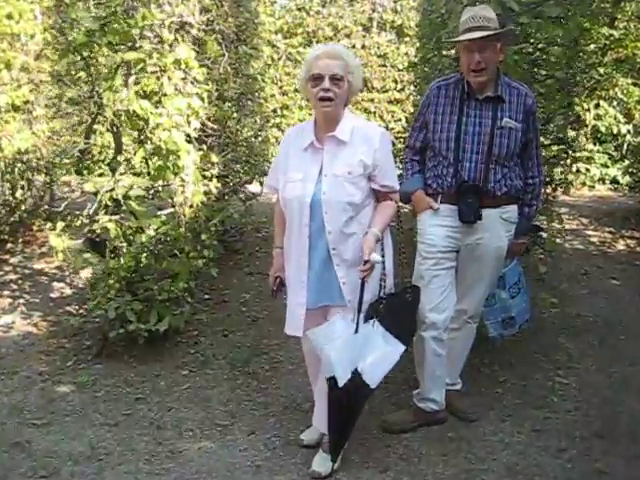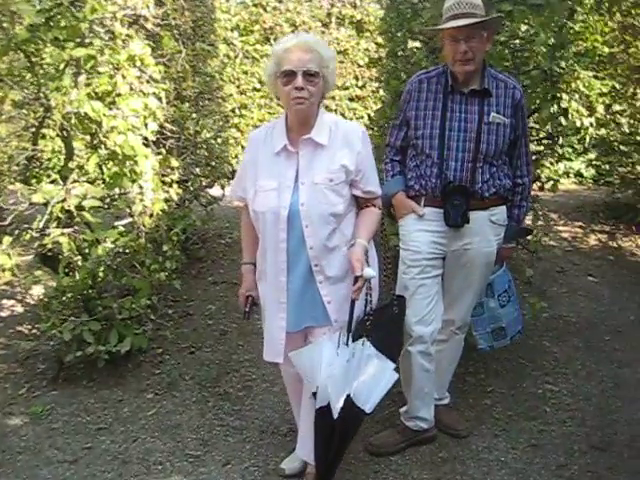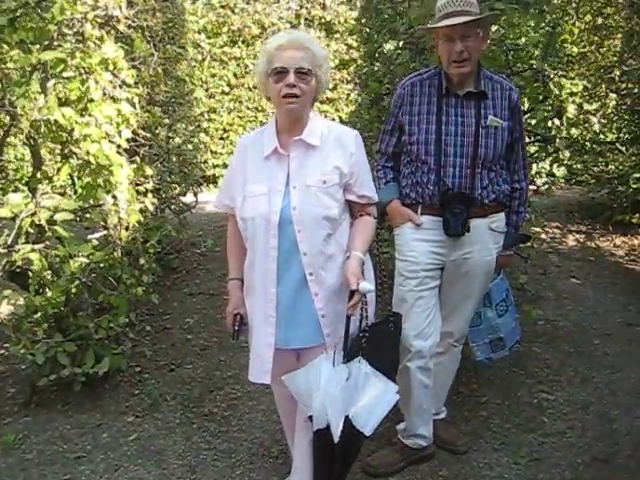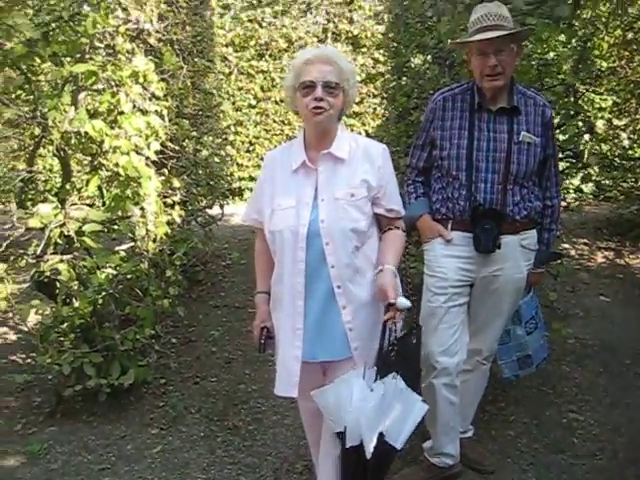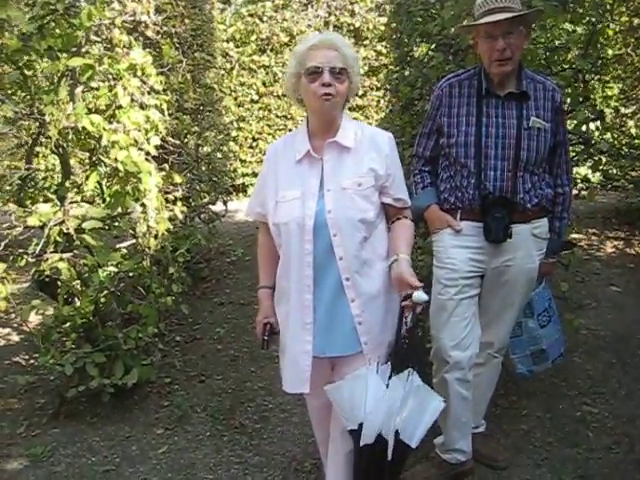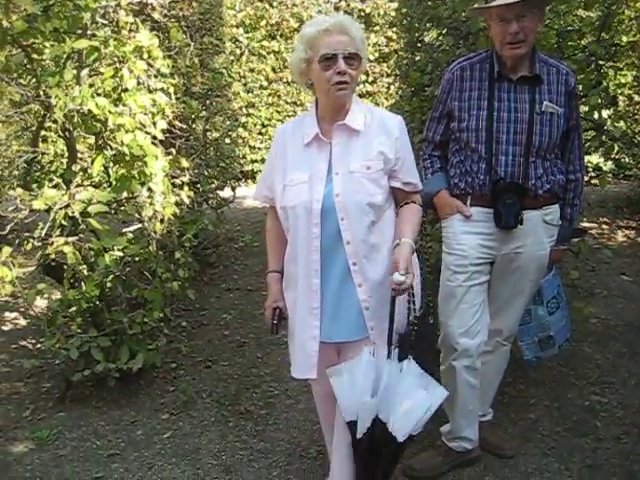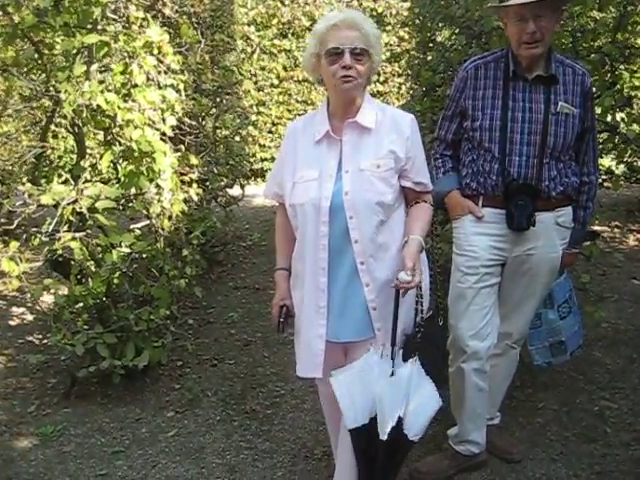
dt=0.5s
person 1, frame 1
left shoulder: (522, 100)
right shoulder: (437, 93)
left elbow: (531, 170)
right elbow: (413, 150)
left wrist: (522, 227)
right wrist: (414, 190)
left hip: (494, 220)
right hip: (441, 214)
left knee: (468, 310)
right knee: (432, 313)
left ankle: (450, 385)
right ankle: (429, 401)
person 1, frame 2
left shoulder: (509, 93)
right shoulder: (419, 87)
left elbow: (520, 168)
right elbow: (393, 149)
left wrist: (510, 230)
right wrist: (395, 193)
left hip: (481, 222)
right hip: (424, 218)
left knee: (455, 321)
right knee: (419, 325)
left ankle: (438, 399)
right ankle: (418, 418)
person 1, frame 3
left shoulder: (505, 95)
right shoulder: (411, 90)
left elbow: (517, 172)
right elbow: (385, 157)
left wrist: (510, 236)
right wrist: (390, 201)
left hip: (480, 231)
right hip: (421, 226)
left knee: (452, 333)
right knee: (417, 338)
left ankle: (434, 414)
right ankle: (416, 435)
person 1, frame 4
left shoulder: (538, 111)
right shoulder: (443, 104)
left elbow: (549, 189)
right elbow: (415, 171)
left wrist: (540, 256)
right wrist: (420, 216)
left hip: (512, 248)
right hip: (451, 242)
left knee: (480, 351)
right knee: (442, 356)
left ankle: (460, 433)
person 1, frame 5
left shoulder: (548, 95)
right shoulder: (449, 92)
left elbow: (560, 175)
right elbow: (421, 161)
left wrist: (552, 244)
right wrist: (428, 208)
left hip: (522, 237)
right hip: (460, 233)
left knee: (493, 343)
right knee: (453, 350)
left ankle: (473, 427)
person 1, frame 6
left shoulder: (561, 80)
right shoulder: (460, 74)
left elbow: (572, 162)
right elbow: (431, 145)
left wrist: (563, 232)
right wrist: (438, 193)
left hip: (534, 223)
right hip: (470, 218)
left knee: (501, 331)
right knee: (462, 337)
left ankle: (479, 417)
right ankle: (460, 438)
person 1, frame 7
left shoulder: (577, 81)
right shoulder: (475, 74)
left elbow: (586, 165)
right elbow: (443, 145)
left wrist: (575, 235)
right wrist: (449, 193)
left hip: (546, 225)
right hip: (482, 219)
left knee: (511, 334)
right knee: (471, 339)
left ankle: (487, 420)
person 2, frame 1
left shoulder: (371, 136)
right shoulder: (293, 138)
left elbow: (388, 198)
right elbow: (282, 201)
left wrist: (373, 235)
right wrist: (278, 251)
left hip: (351, 265)
right hip: (306, 265)
right knee: (313, 346)
left ankle: (330, 432)
right ankle: (325, 418)
person 2, frame 2
left shoulder: (351, 137)
right shoulder: (259, 141)
left elbow: (370, 204)
right elbow: (250, 211)
left wrist: (359, 245)
right wrist: (248, 267)
left hip: (334, 280)
right hip: (282, 281)
right knee: (293, 367)
person 2, frame 3
left shoulder: (344, 142)
right shoulder: (247, 148)
left elbow: (365, 211)
right elbow: (236, 224)
left wrist: (355, 257)
right wrist: (236, 285)
left hip: (328, 295)
right hip: (272, 297)
right knee: (285, 390)
person 2, frame 4
left shoulder: (372, 156)
right shoulder: (276, 162)
left elbow: (392, 226)
right elbow: (264, 238)
left wrist: (386, 272)
right wrist: (262, 298)
left hip: (354, 311)
right hip: (298, 313)
right knee: (312, 407)
person 2, frame 5
left shoulder: (377, 143)
right shoulder: (279, 153)
left elbow: (399, 215)
right elbow: (267, 229)
left wrist: (400, 261)
right wrist: (265, 293)
left hip: (362, 307)
right hip: (305, 309)
right knee: (320, 406)
person 2, frame 6
left shoulder: (387, 127)
right shoulder: (287, 136)
left elbow: (409, 198)
right elbow: (277, 214)
left wrist: (404, 246)
right wrist: (274, 278)
left hip: (371, 292)
right hip: (313, 294)
right knee: (326, 394)
person 2, frame 7
left shoulder: (399, 125)
right shoulder: (298, 132)
left elbow: (420, 199)
right elbow: (286, 211)
left wrist: (413, 244)
right wrist: (282, 276)
left hip: (379, 292)
right hip: (320, 293)
right knee: (332, 393)
